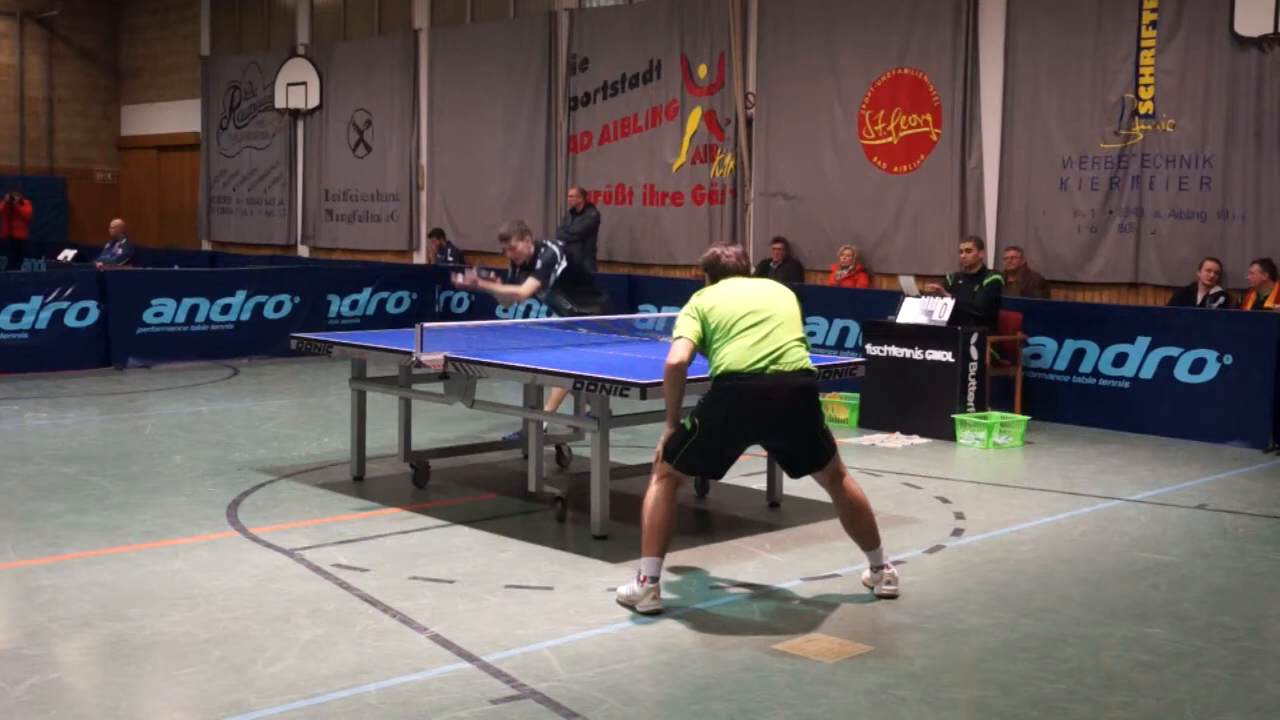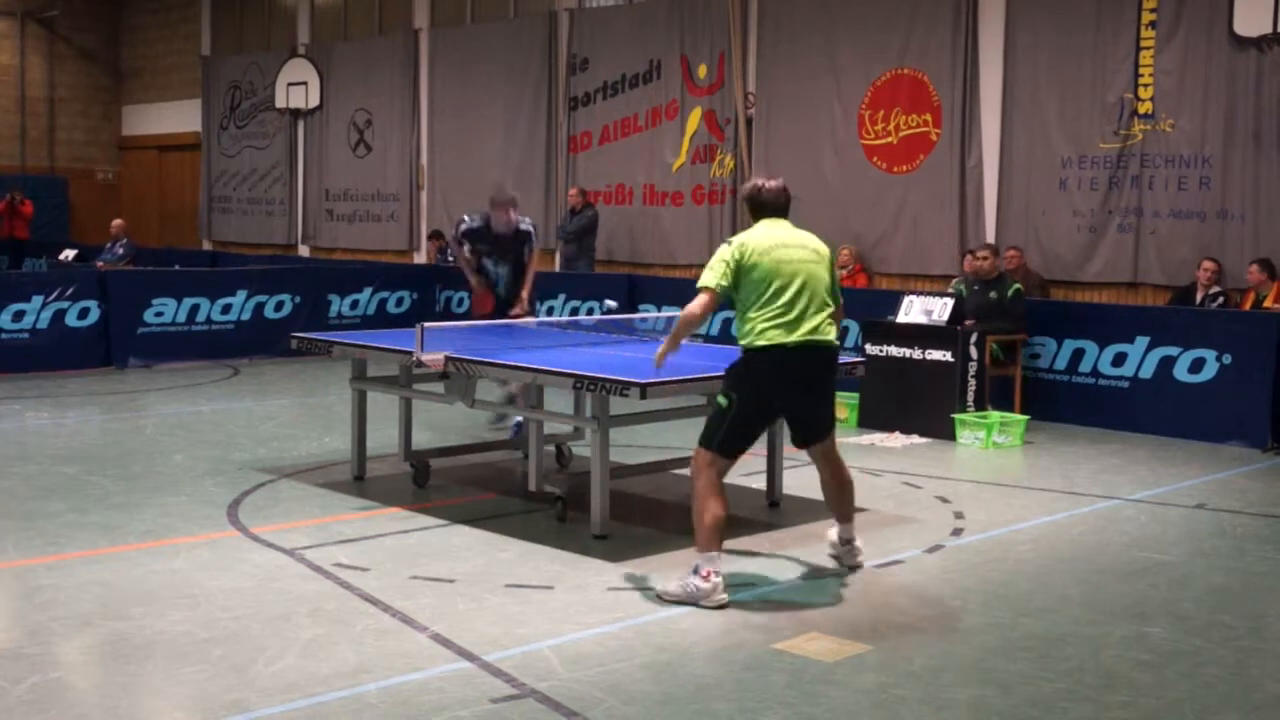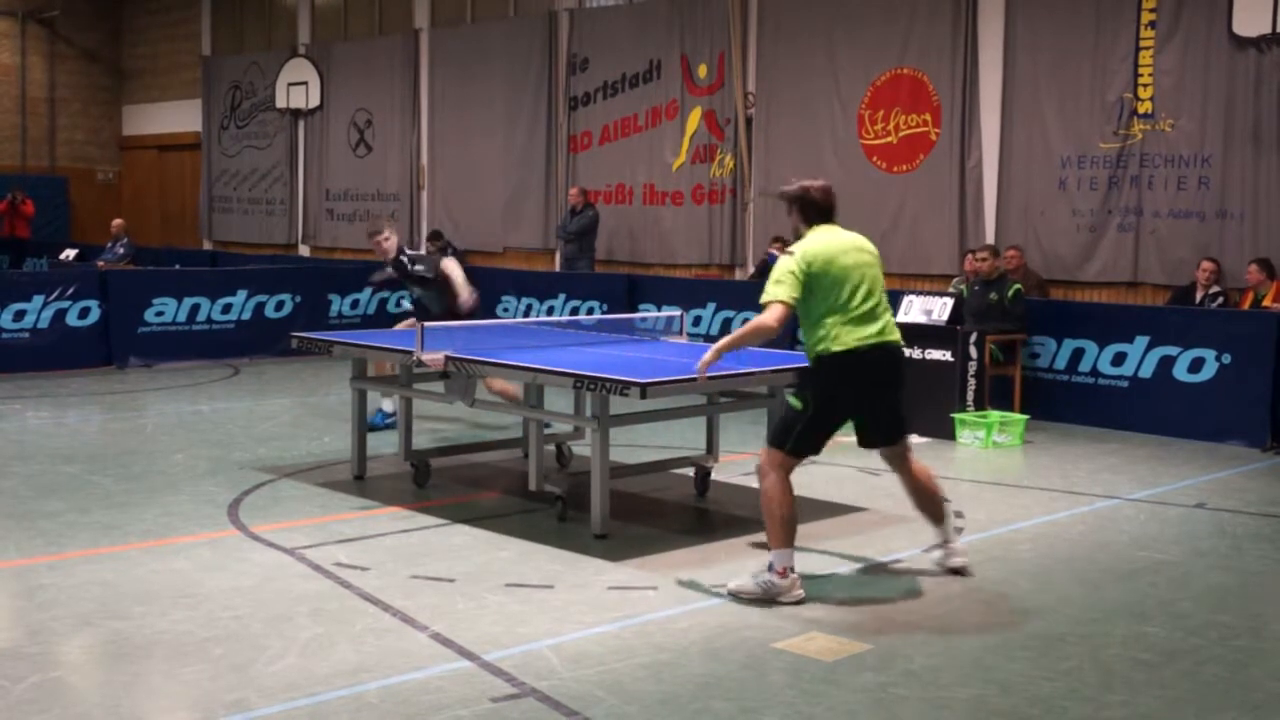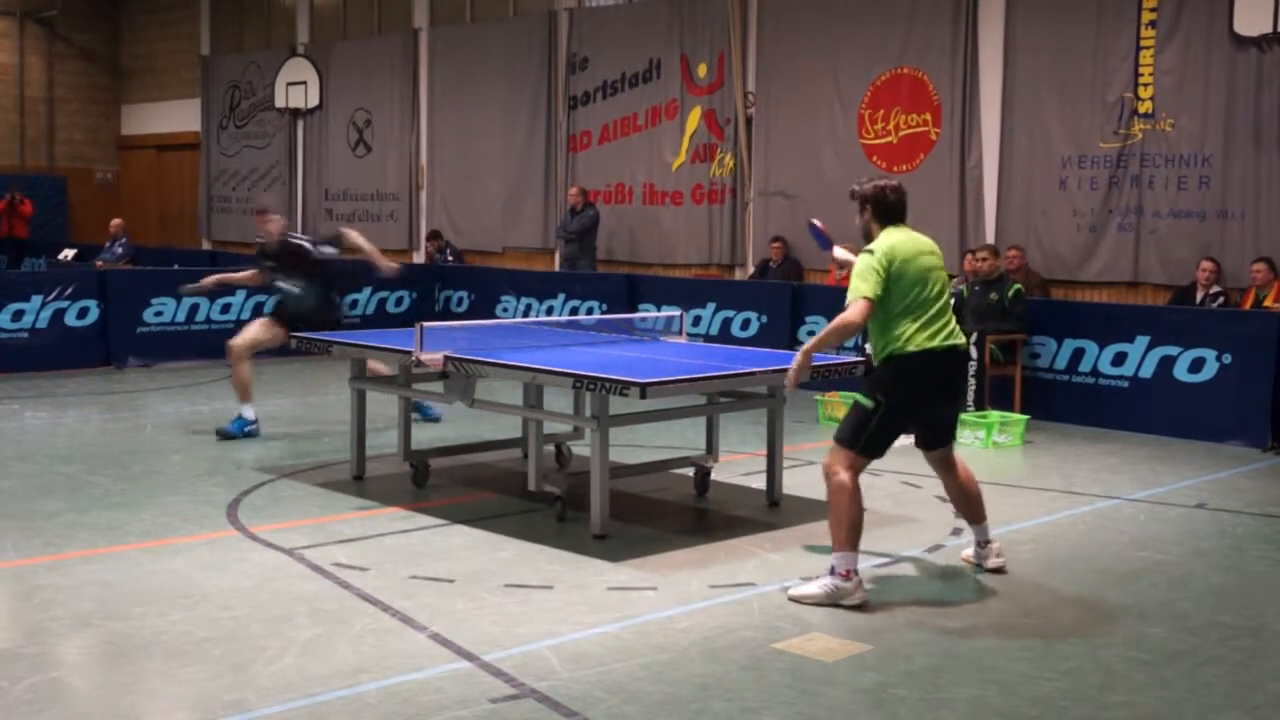
dt=1s
person 1, frame 1
left shoulder: (702, 300)
right shoulder: (781, 291)
left elbow: (676, 361)
left wrist: (671, 423)
left hip: (736, 392)
right hip: (795, 389)
left knee: (665, 475)
right knee: (836, 478)
left ankle: (647, 585)
right ankle: (881, 570)
person 1, frame 2
left shoulder: (739, 246)
right shoulder: (818, 246)
left elbow: (697, 310)
right elbow: (836, 311)
left wrist: (668, 345)
left hip: (765, 364)
right hip: (818, 361)
left knee: (707, 467)
right knee: (824, 450)
left ankle: (707, 577)
right ankle: (847, 542)
person 1, frame 3
left shoulder: (798, 255)
right shoulder: (864, 246)
left elbow: (770, 323)
left wrist: (720, 348)
left hip: (836, 366)
right hip: (884, 359)
left knee: (773, 465)
right knee: (901, 458)
left ankle: (781, 575)
right ankle: (951, 546)
person 1, frame 4
left shoulder: (877, 253)
right shoulder: (927, 246)
left elbow: (856, 318)
left wrist: (807, 352)
right wrist: (857, 264)
left hip: (906, 367)
right hip: (950, 363)
left knee: (840, 466)
right knee: (943, 458)
left ankle: (844, 577)
right ankle: (986, 547)
person 2, frame 1
left shoulder: (550, 254)
right shoulder: (521, 263)
left elbow: (523, 293)
right elbow: (507, 300)
left wrist: (481, 285)
right wrist: (487, 284)
left hip: (592, 313)
right hip: (573, 315)
left ankle: (540, 423)
person 2, frame 2
left shoulder: (525, 230)
right shoulder: (470, 227)
right elbow: (455, 245)
left wrist: (524, 295)
right wrist: (471, 275)
left hip: (516, 301)
right hip: (490, 300)
right ankle: (511, 391)
person 2, frame 3
left shoulder: (408, 260)
right shoulder: (399, 262)
left elbow: (448, 264)
left wrist: (463, 290)
left hip: (460, 320)
right hip: (436, 319)
left knee: (494, 385)
right ankle: (388, 411)
person 2, frame 4
left shoulder: (301, 247)
right shoulder: (265, 249)
left elbow: (348, 235)
right elbow: (263, 276)
left wrist: (381, 261)
right wrist: (221, 278)
left hip: (323, 318)
right hip: (289, 315)
left knee: (368, 368)
right knee: (237, 347)
left ankle: (414, 401)
right ankle: (247, 418)
